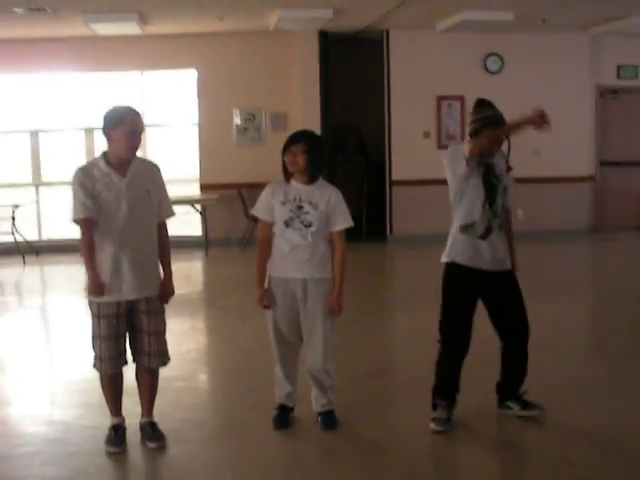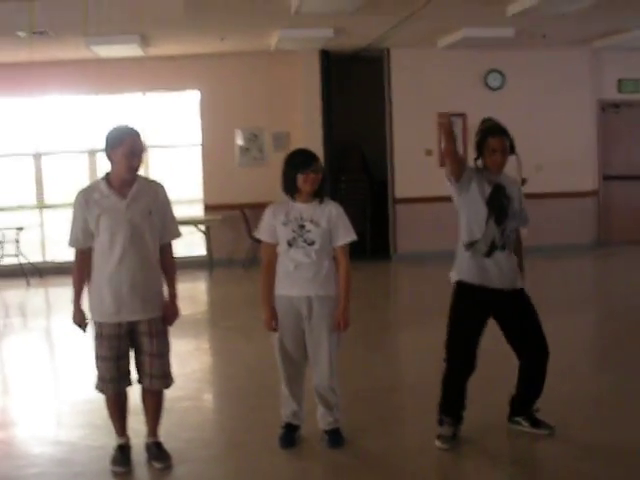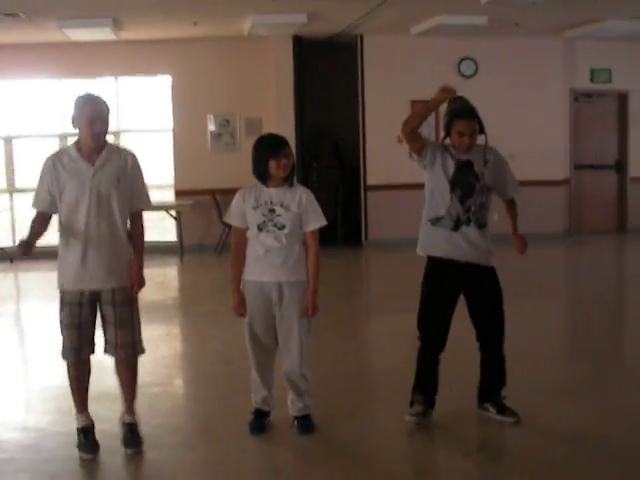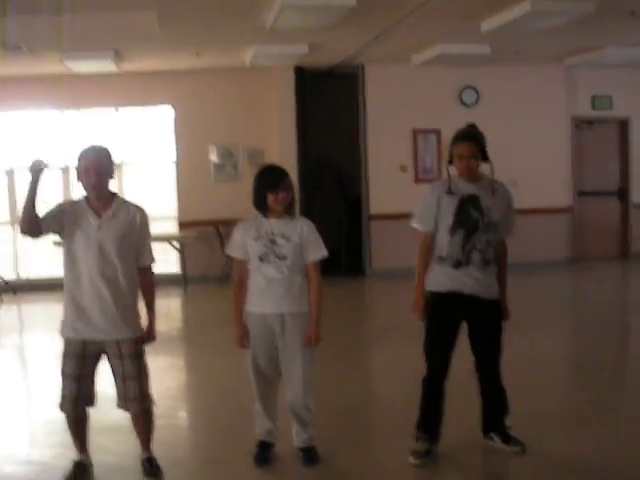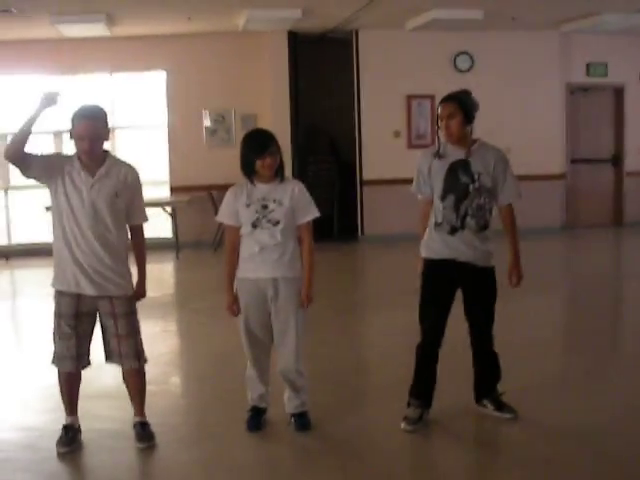
dt=0.4s
person 1, frame 1
left shoulder: (151, 172)
right shoulder: (87, 176)
left elbow: (160, 227)
right elbow: (86, 228)
left wrist: (167, 275)
right wrist: (93, 274)
left hip: (147, 284)
right hip: (108, 287)
left knee: (150, 357)
right knee: (109, 360)
left ankle: (148, 420)
right ankle: (116, 423)
person 1, frame 2
left shoulder: (155, 193)
right shoulder: (87, 199)
left elbow: (165, 250)
right elbow: (82, 255)
left wrist: (172, 297)
right wrist: (76, 303)
left hip: (149, 305)
right hip: (107, 308)
left knee: (155, 377)
right knee: (112, 381)
left ankle: (153, 440)
right ankle: (122, 442)
person 1, frame 3
left shoulder: (125, 161)
right shoulder: (56, 164)
left elbow: (135, 217)
right elbow: (43, 212)
left wrist: (138, 265)
right wrist: (31, 238)
left hip: (117, 274)
right hip: (74, 275)
left knee: (127, 349)
right knee: (76, 353)
left ankle: (128, 418)
right ankle: (85, 423)
person 1, frame 4
left shoulder: (133, 216)
right shoulder: (67, 214)
left elbow: (144, 272)
right elbow: (28, 228)
left wrist: (151, 320)
right wrist: (33, 185)
left hip: (122, 325)
right hip: (78, 326)
left knee: (137, 398)
right knee: (73, 400)
person 1, frame 5
left shoulder: (125, 175)
right shoulder: (55, 168)
left elbow: (136, 230)
left wrist: (141, 277)
right wrist: (35, 115)
left hip: (115, 283)
right hip: (70, 283)
left knee: (131, 356)
right knee: (68, 360)
left ankle: (140, 419)
right ankle: (71, 422)
person 2, frame 1
left shoulder: (501, 162)
right shoulder: (459, 158)
right elbow: (479, 143)
left wrist: (512, 253)
right wrist: (528, 122)
left hip: (497, 265)
right hip: (463, 263)
left knee: (517, 331)
right knee: (455, 338)
left ankle: (509, 395)
right ankle: (443, 403)
person 2, frame 2
left shoulder: (514, 185)
right shoulder: (467, 181)
left elbow: (516, 236)
right elbow: (450, 154)
left wrist: (521, 277)
right wrist: (447, 126)
left hip: (509, 285)
right hip: (472, 284)
left knee: (536, 351)
right knee: (459, 358)
left ankle: (521, 411)
right ankle: (449, 420)
person 2, frame 3
left shoulder: (491, 159)
right shoulder: (435, 155)
left elbow: (509, 196)
right elbow: (408, 131)
left wrist: (516, 230)
right wrist: (437, 100)
left hip: (480, 260)
right hip: (442, 259)
left knee: (492, 333)
right knee: (432, 334)
left ankle: (490, 398)
right ankle: (422, 399)
person 2, frame 4
left shoulder: (498, 193)
right shoulder: (440, 192)
left elbow: (500, 245)
right elbow: (427, 243)
left wrist: (503, 291)
right wrist: (419, 288)
left hip: (484, 292)
right hip: (443, 290)
left knee: (489, 364)
right knee: (436, 366)
left ankle: (494, 426)
right ankle: (426, 435)
person 2, frame 5
left shoulder: (493, 158)
right shoulder: (432, 158)
left elbow: (507, 208)
right elbow: (427, 208)
left wrist: (515, 256)
right wrist: (424, 251)
left hip: (479, 259)
right hip: (438, 258)
left knee: (482, 330)
right knee: (430, 332)
left ankle: (487, 393)
right ankle: (419, 401)
person 3, frame 1
left shoulder: (330, 195)
right shoulder: (274, 192)
left elbow: (338, 246)
right elbow: (263, 241)
left wrist: (337, 291)
right wrist: (260, 284)
left hip: (317, 281)
right hip: (281, 280)
left knee: (319, 350)
right knee: (284, 347)
left ankle: (324, 404)
right ankle: (285, 402)
person 3, frame 2
left shoulder: (331, 211)
right shoulder: (275, 213)
left elbow: (342, 261)
right elbow: (268, 263)
left wrist: (343, 306)
right wrist: (267, 305)
left hip: (322, 298)
right hip: (286, 299)
left knee: (324, 367)
right knee: (290, 366)
left ankle: (330, 422)
right ankle: (291, 421)
person 3, frame 3
left shoulder: (302, 196)
right shoulder: (245, 197)
left elbow: (312, 247)
right elbow: (238, 247)
left wrist: (312, 291)
right wrist: (235, 290)
left hip: (292, 284)
right hip: (256, 284)
left knee: (294, 353)
right knee: (260, 351)
left ankle: (301, 408)
right ankle: (261, 406)
person 3, frame 4
left shoulder: (303, 228)
right shoulder: (246, 230)
left elbow: (313, 277)
right elbow: (239, 279)
left wrist: (315, 321)
right wrist: (239, 321)
left hip: (294, 314)
right hip: (258, 315)
left knee: (298, 383)
right knee: (263, 382)
left ankle: (305, 439)
right ankle: (265, 437)
person 3, frame 5
left shoulder: (294, 190)
right shoulder: (237, 195)
left elbow: (306, 239)
right elbow: (231, 245)
left wrist: (307, 283)
right wrist: (229, 289)
left hip: (287, 279)
right hip: (250, 281)
left knee: (290, 349)
right knee: (255, 348)
left ankle: (297, 405)
right ankle: (258, 404)
